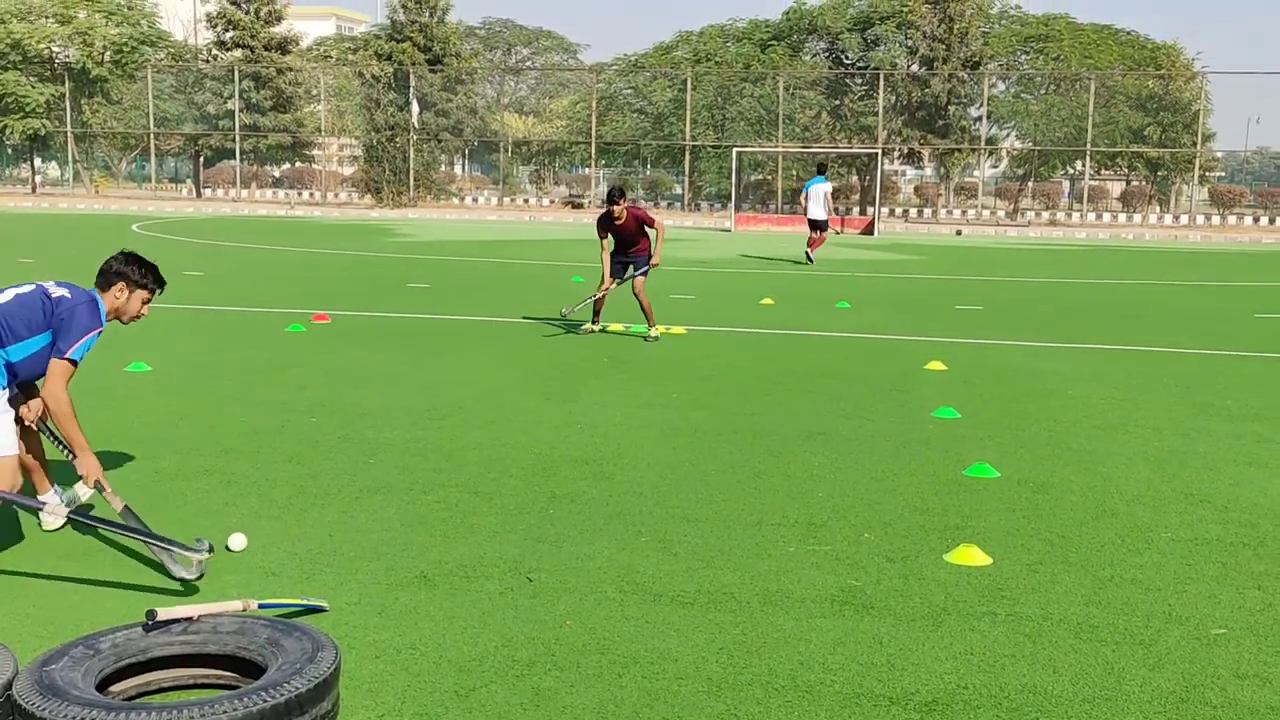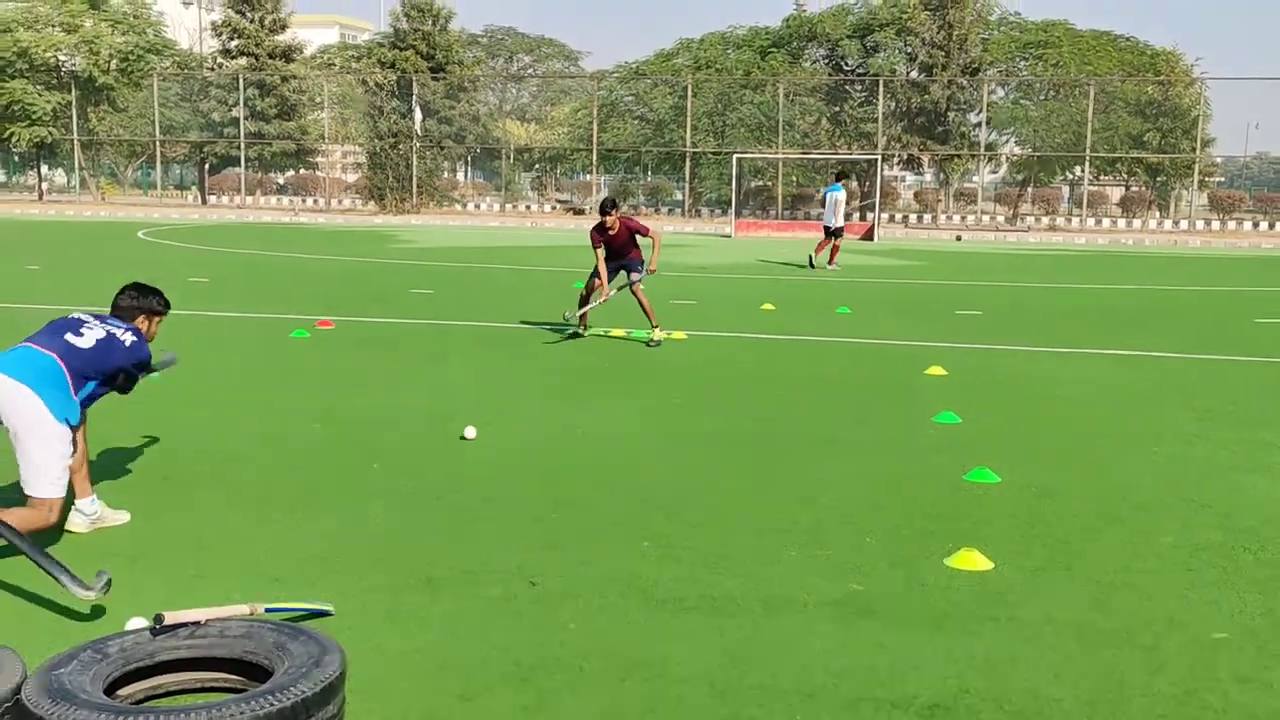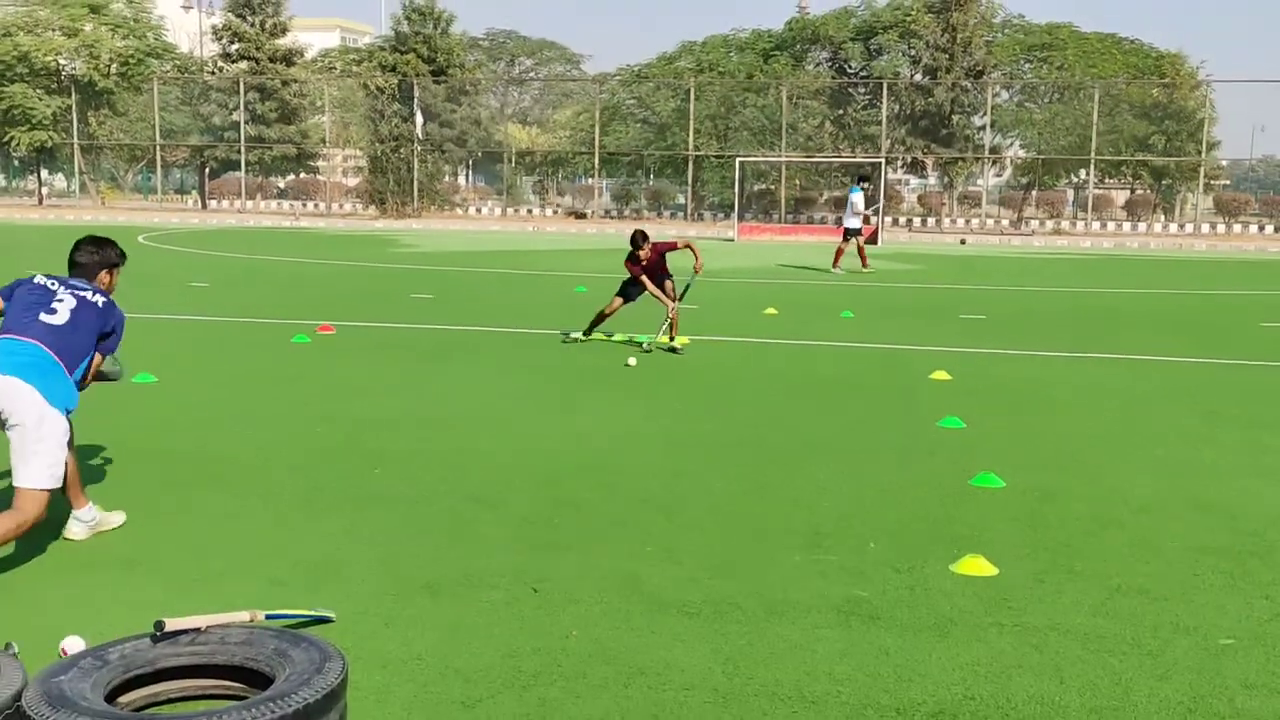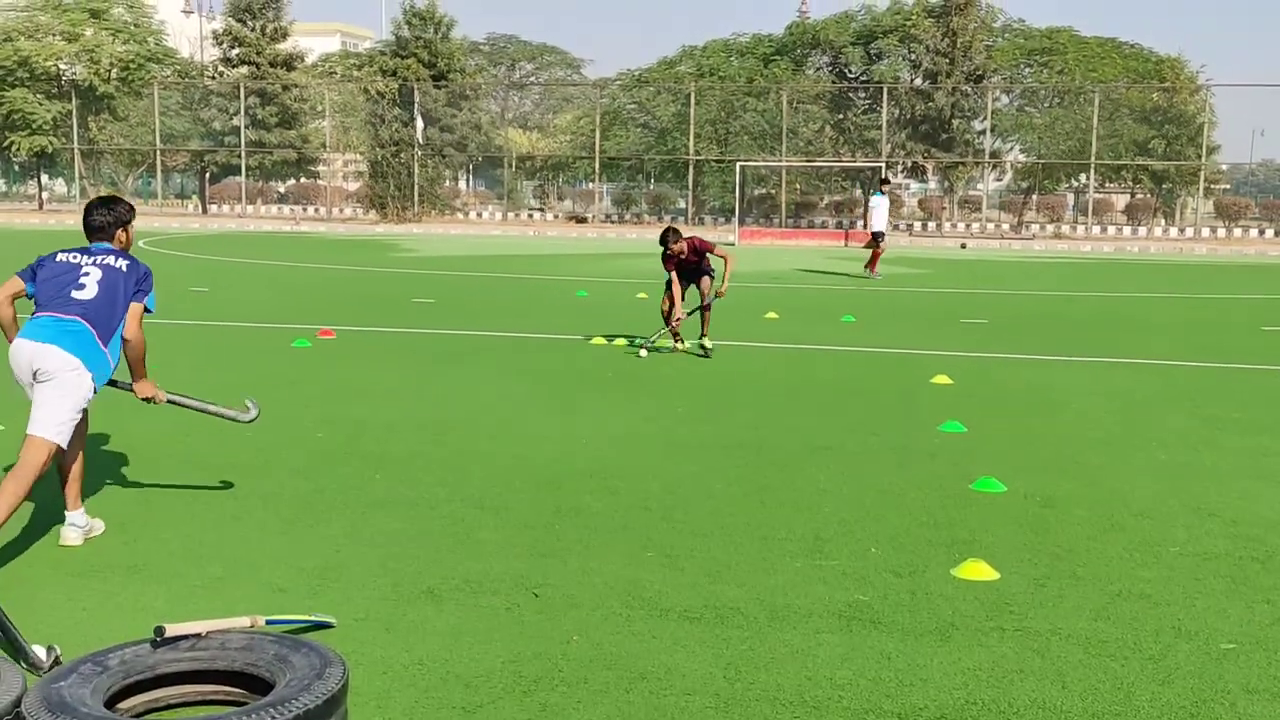
dt=0.3s
person 1, frame 1
left shoulder: (66, 295)
right shoulder: (85, 318)
right elbow: (53, 389)
left wrist: (33, 399)
right wrist: (83, 452)
left knee: (25, 418)
left ankle: (50, 499)
person 1, frame 2
left shoulder: (79, 319)
right shoulder: (139, 350)
right elbow: (121, 387)
right hip: (37, 400)
left knee: (73, 418)
right knee: (44, 515)
left ankle: (85, 509)
person 1, frame 3
left shoulder: (30, 284)
right shoulder: (110, 311)
right elbow: (84, 377)
right hip: (39, 390)
left knee: (59, 432)
right knee: (28, 513)
left ankle: (84, 516)
person 1, frame 4
left shoulder: (54, 258)
right shoulder: (137, 270)
right elbow: (131, 332)
right wrist: (141, 380)
right hip: (73, 359)
left knee: (74, 423)
right knee: (32, 461)
left ankle: (76, 520)
